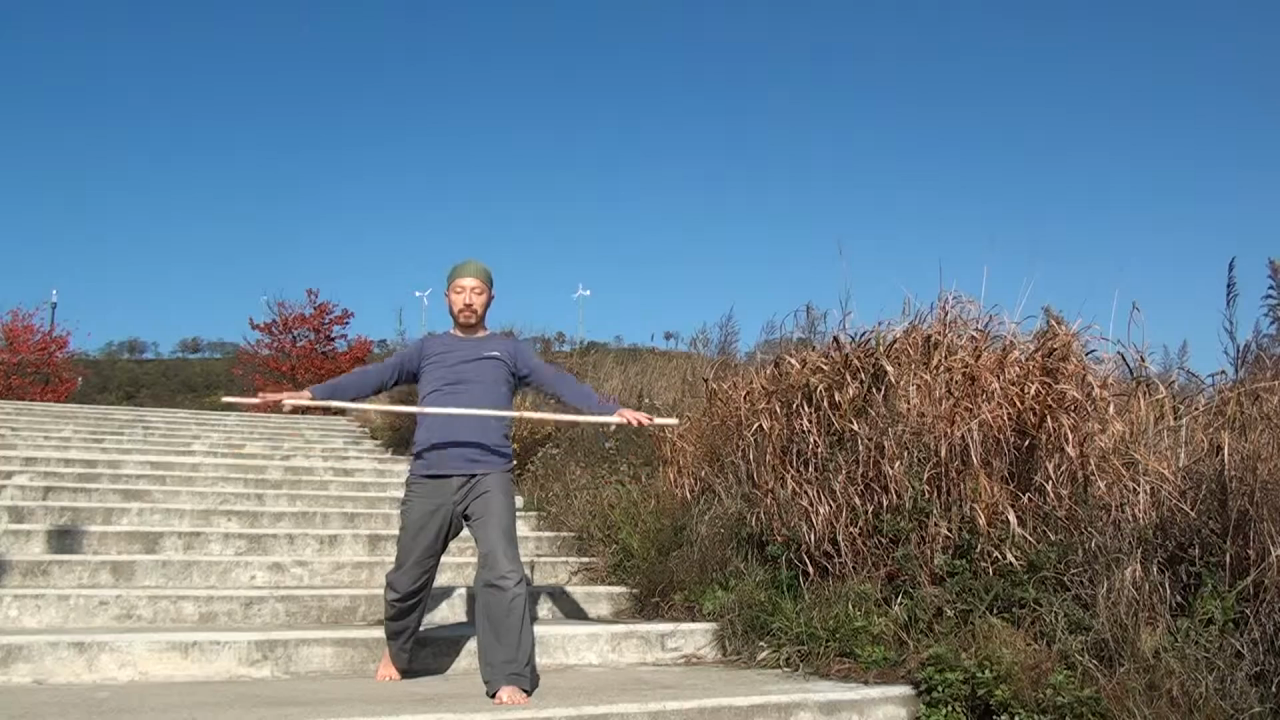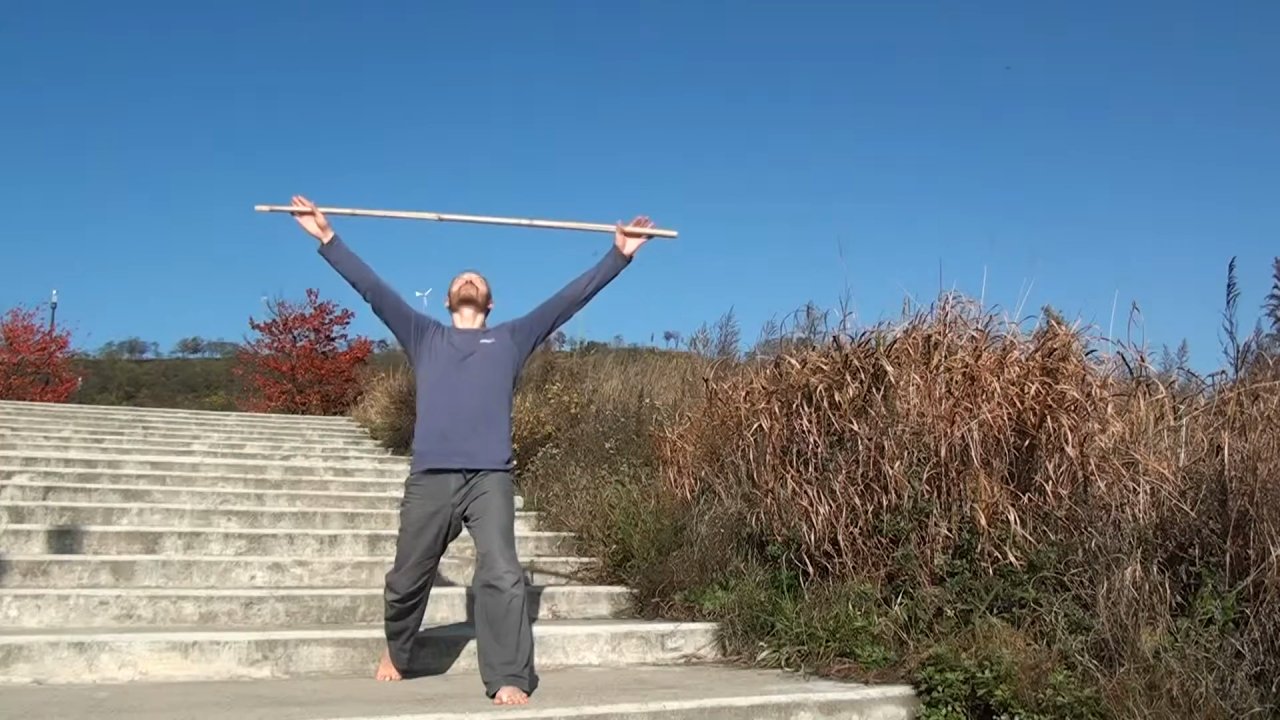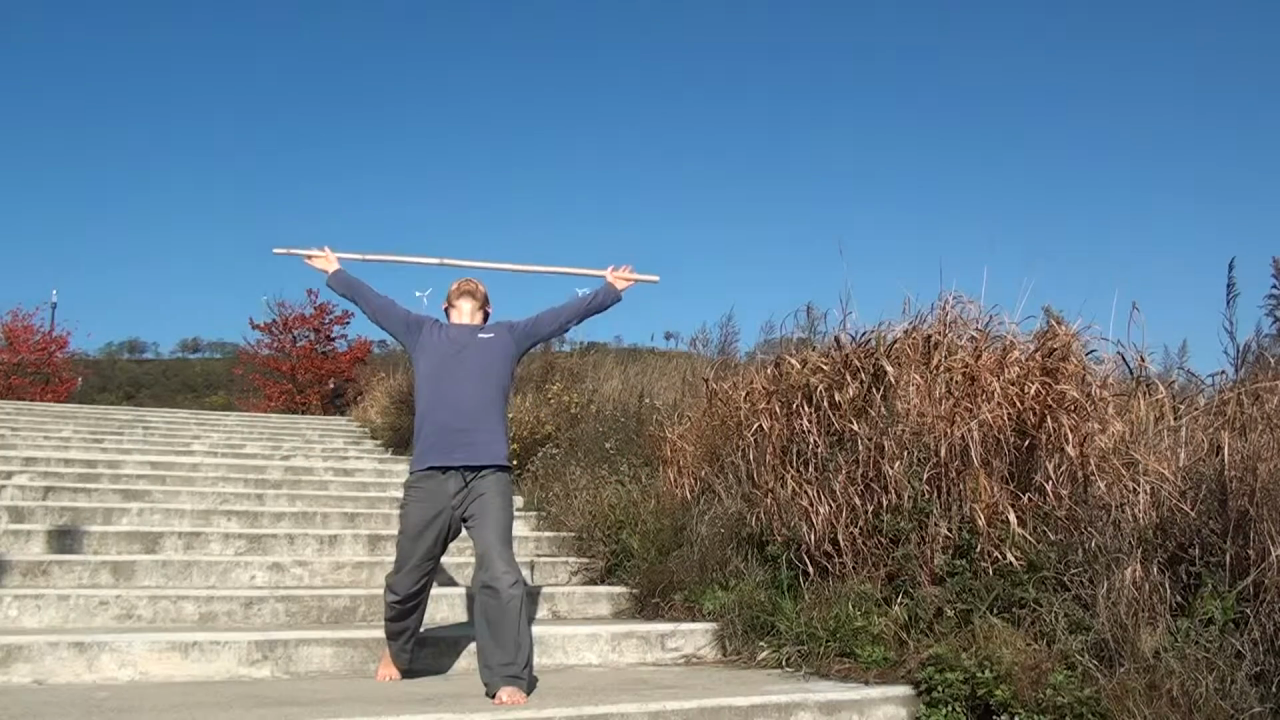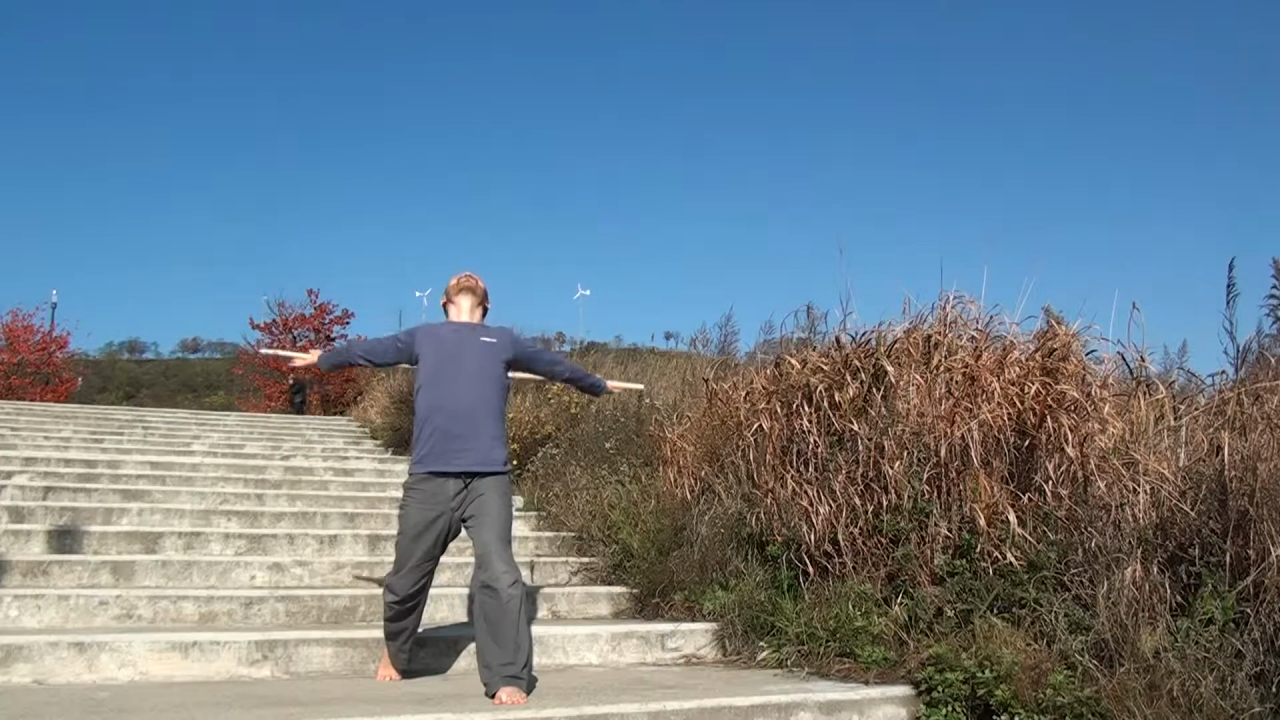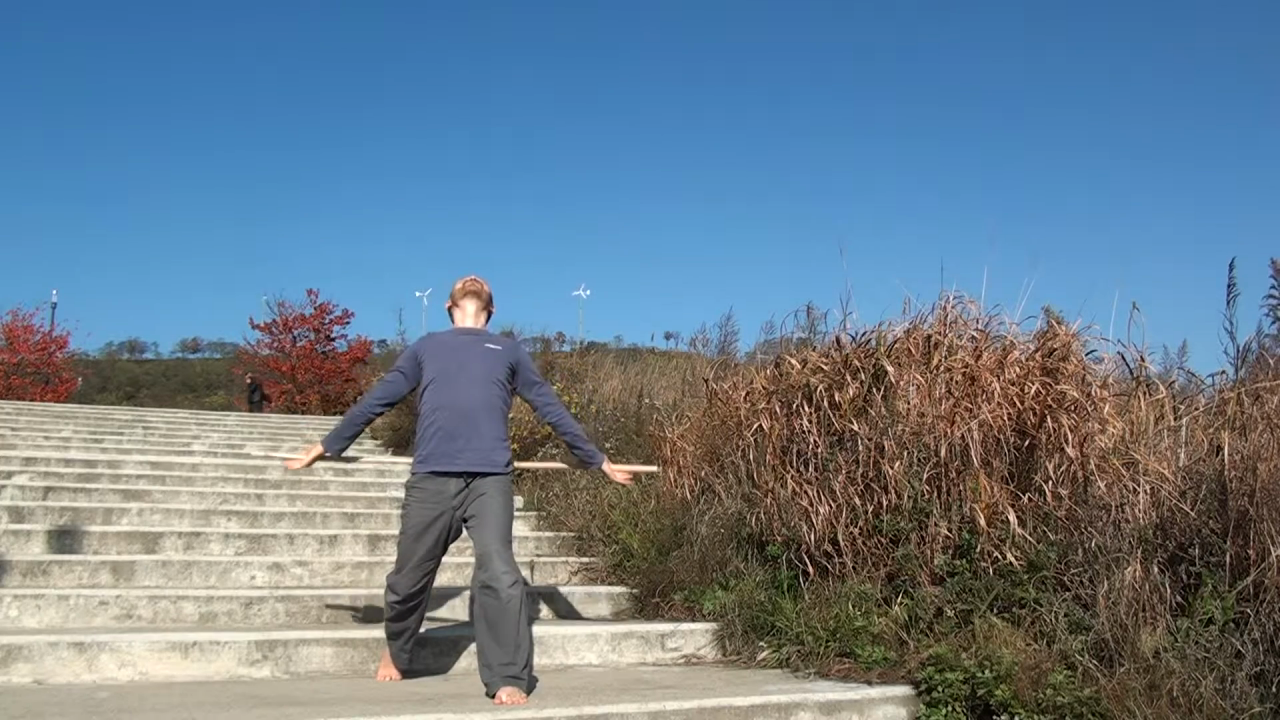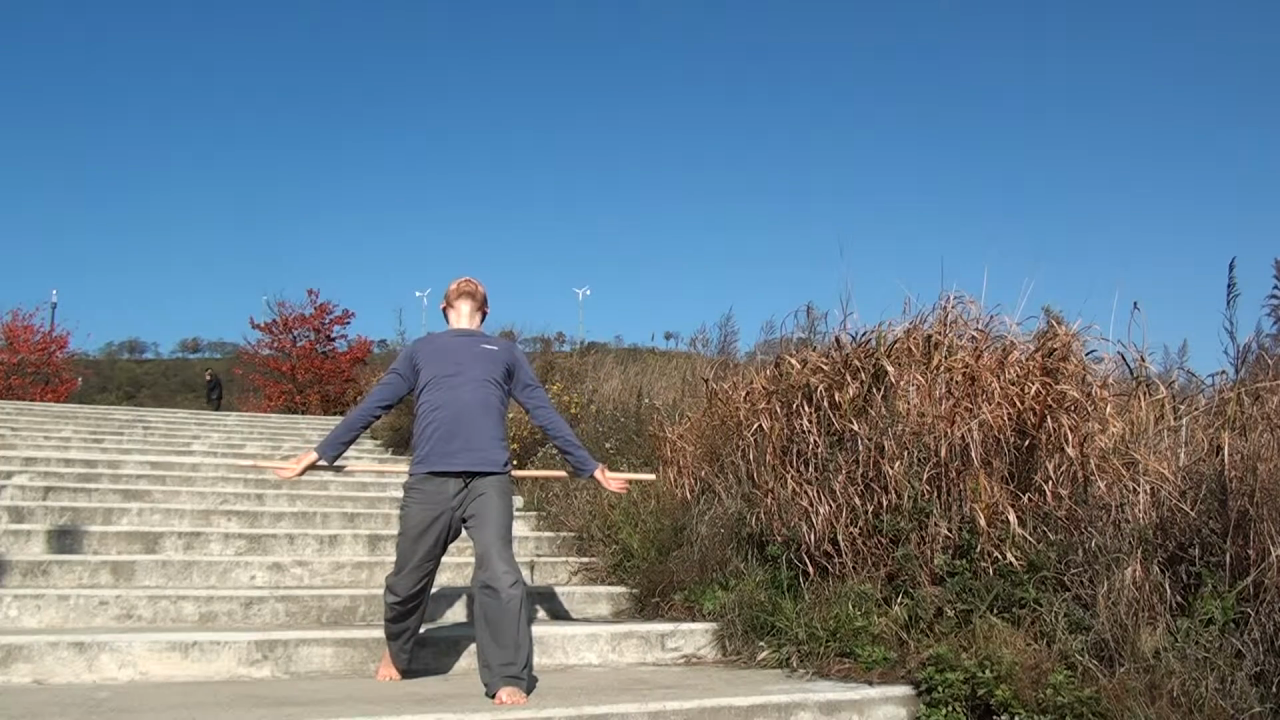
dt=0.7s
person 1, frame 1
left shoulder: (511, 350)
right shoulder: (426, 348)
left elbow: (558, 381)
right elbow: (375, 376)
left wrist: (612, 410)
right wrist: (311, 394)
left hip: (490, 477)
right hip: (429, 478)
left knee: (503, 574)
right knee: (407, 578)
left ankle: (509, 679)
right ankle: (396, 653)
person 1, frame 2
left shoulder: (511, 339)
right shoulder: (423, 336)
left elbow: (570, 298)
right elbow: (372, 289)
left wrist: (619, 254)
right wrist: (326, 237)
left hip: (490, 477)
right hip: (429, 478)
left knee: (501, 575)
right knee: (408, 579)
left ankle: (510, 680)
right ankle: (396, 654)
person 1, frame 3
left shoulder: (507, 336)
right shoulder: (423, 333)
left elbow: (565, 314)
right elbow: (371, 302)
left wrist: (610, 288)
right wrist: (334, 272)
left hip: (489, 475)
right hip: (429, 476)
left knee: (500, 575)
right knee: (408, 578)
left ankle: (509, 679)
right ankle: (396, 654)
person 1, frame 4
left shoulder: (504, 340)
right shoulder: (423, 337)
left elbow: (559, 368)
right elbow: (367, 352)
left wrist: (599, 386)
right wrist: (322, 358)
left hip: (488, 477)
right hip: (428, 478)
left knee: (499, 576)
right knee: (407, 577)
left ankle: (509, 679)
right ankle: (395, 654)
person 1, frame 5
left shoulder: (509, 351)
right shoulder: (426, 347)
left elbow: (552, 409)
right elbow: (376, 400)
left wrist: (597, 460)
right wrist: (328, 446)
left hip: (490, 478)
right hip: (430, 478)
left knee: (499, 575)
right knee: (408, 576)
left ankle: (509, 680)
right ankle: (396, 653)
person 1, frame 6
left shoulder: (506, 352)
right shoulder: (421, 349)
left elbow: (545, 412)
right elbow: (373, 404)
left wrist: (589, 466)
right wrist: (320, 453)
left hip: (489, 478)
right hip: (429, 479)
left knee: (499, 575)
right knee: (408, 578)
left ankle: (509, 680)
right ankle: (396, 654)
